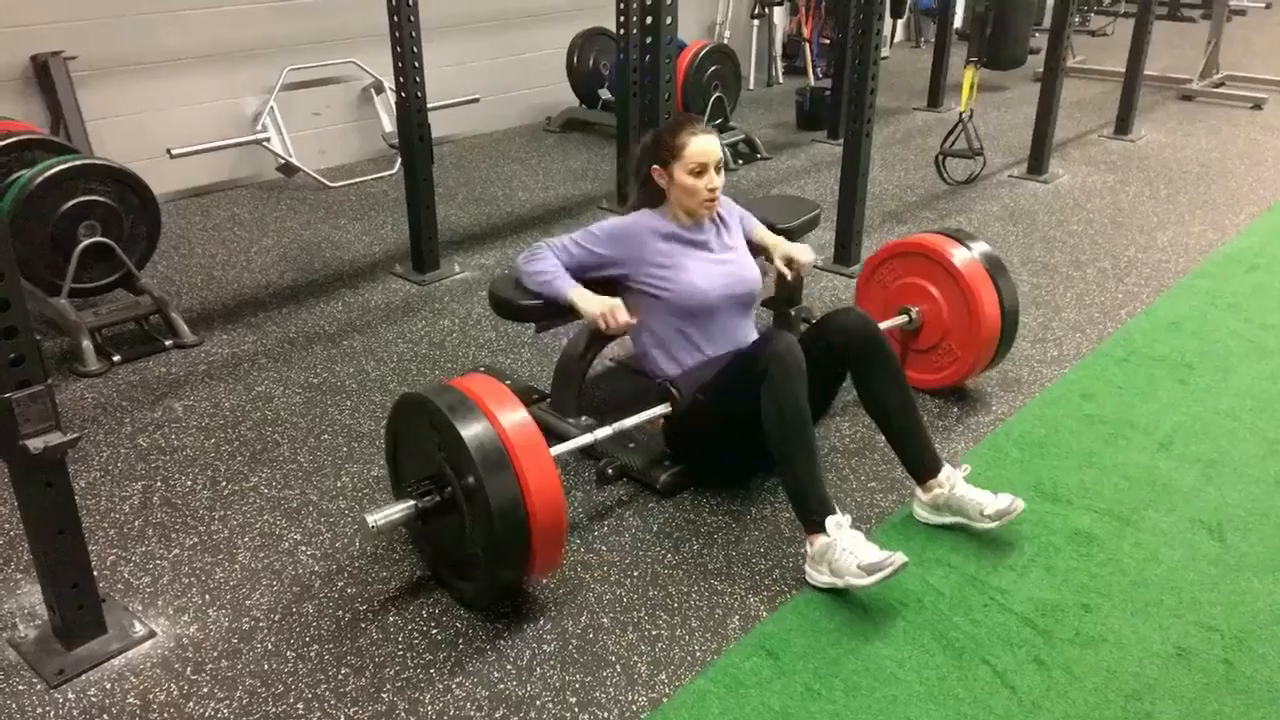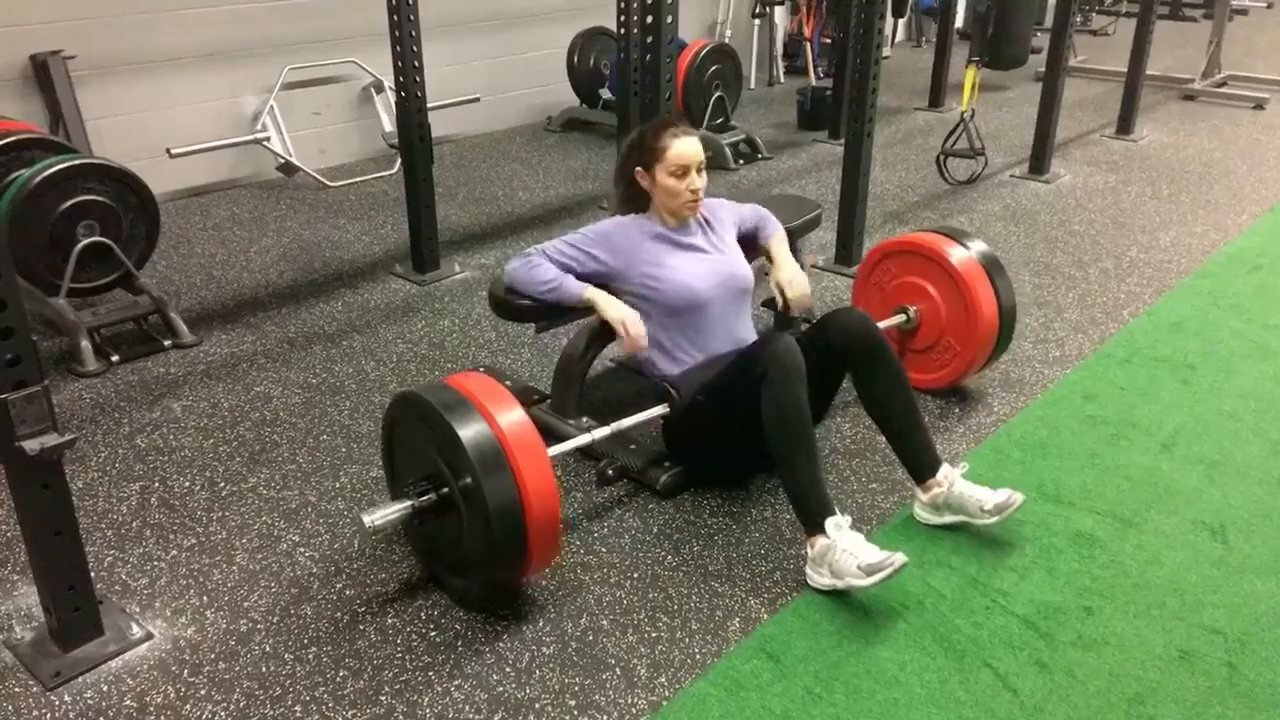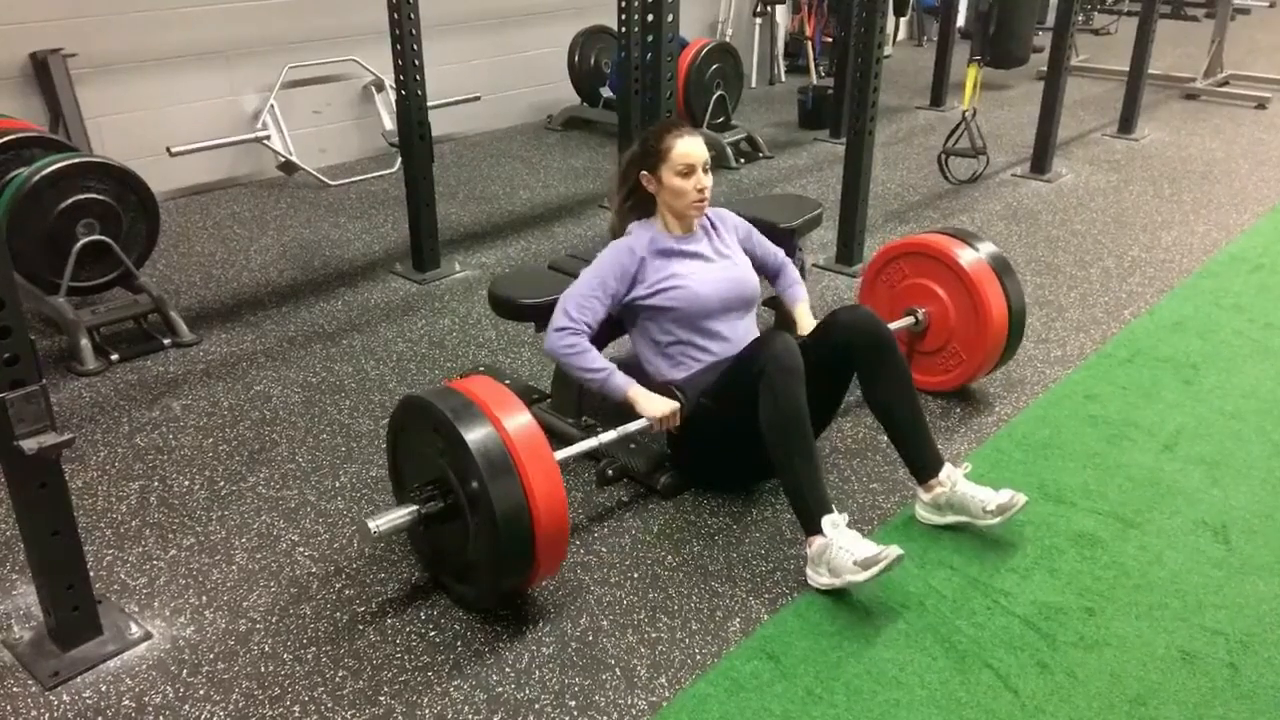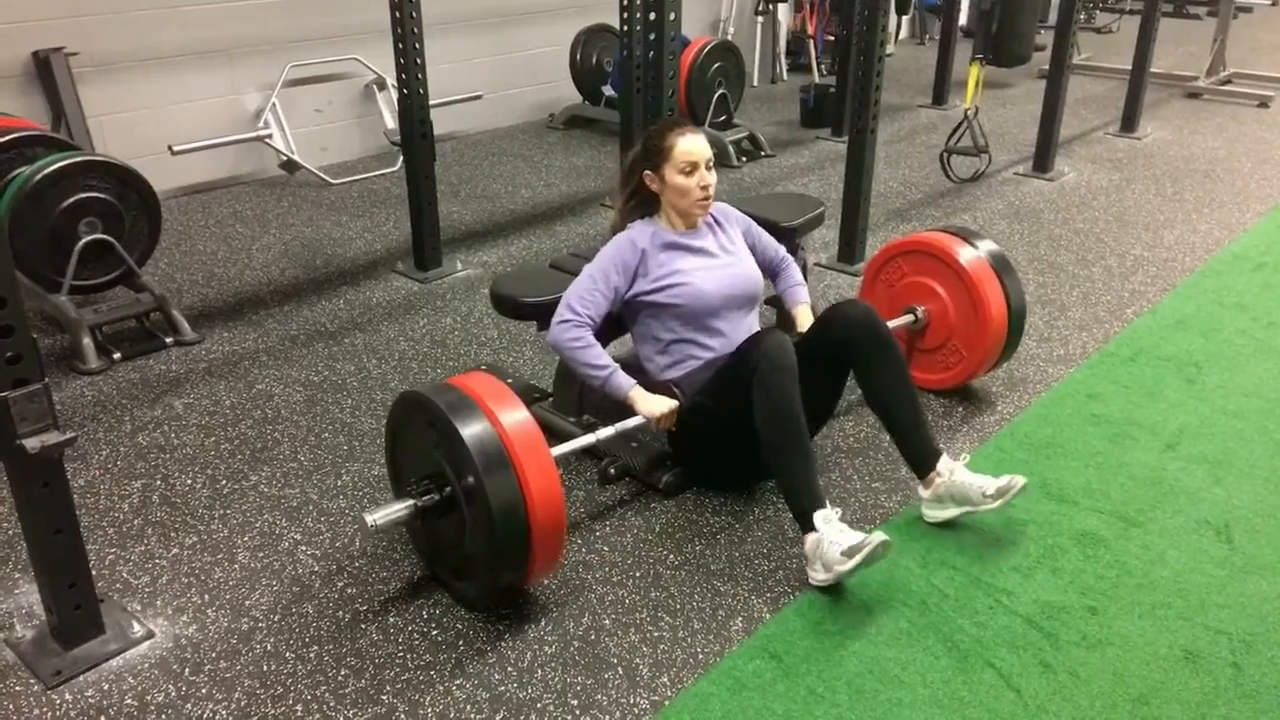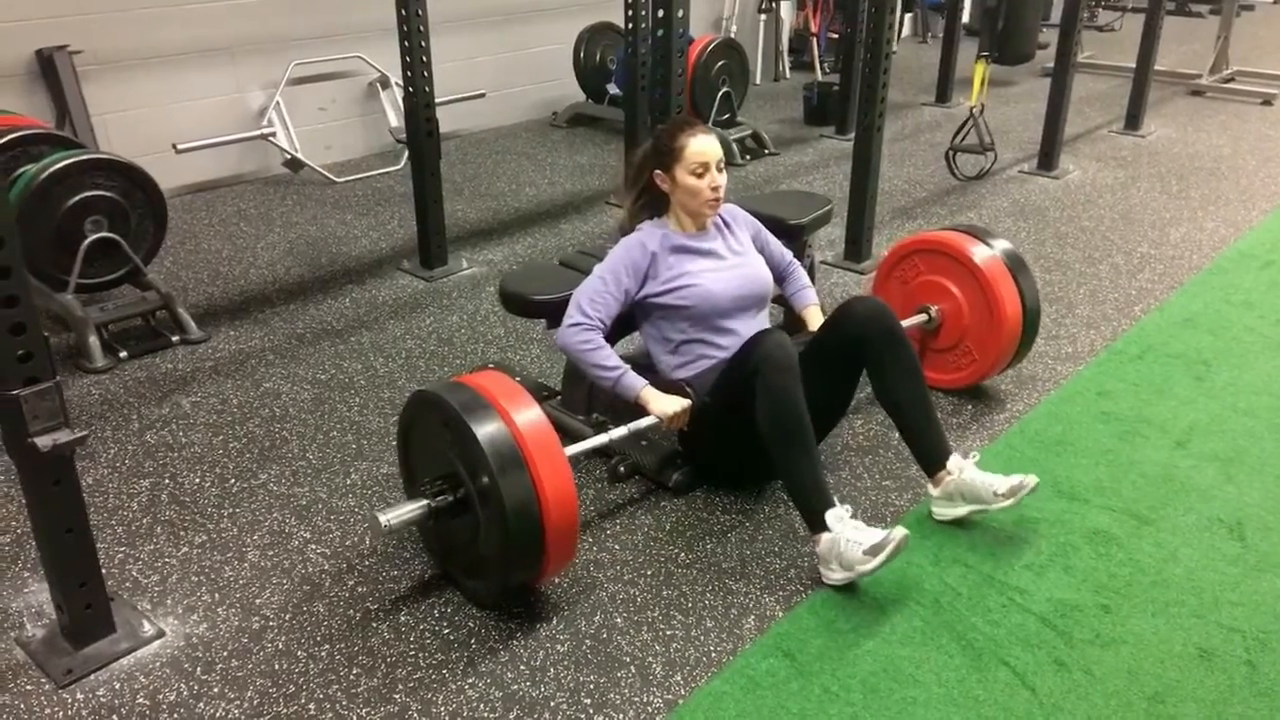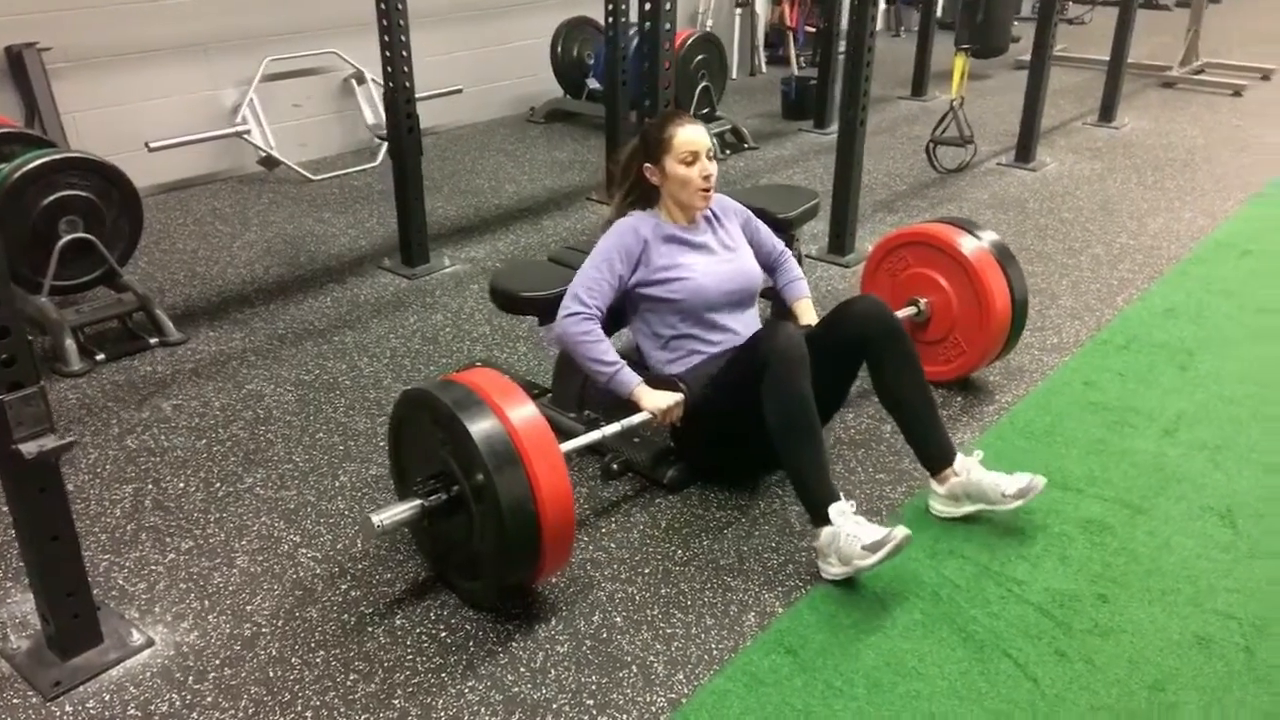
dt=0.5s
person 1, frame 1
left shoulder: (721, 213)
right shoulder: (633, 234)
right elbow: (533, 260)
left wrist: (776, 243)
right wrist: (583, 298)
left hip: (762, 400)
right hip: (698, 417)
left knee: (849, 326)
right knee: (777, 347)
left ankle: (936, 487)
right ankle: (824, 542)
person 1, frame 2
left shoulder: (714, 214)
right shoulder: (620, 237)
left elbow: (761, 217)
right elbow: (522, 268)
left wrist: (783, 260)
right wrist: (599, 296)
left hip: (763, 398)
right hip: (699, 419)
left knee: (850, 325)
right knee: (776, 348)
left ankle: (936, 485)
right ankle: (824, 544)
person 1, frame 3
left shoulder: (722, 224)
right shoulder: (632, 252)
left elbow: (780, 266)
right elbow: (563, 336)
left wrist: (806, 321)
right wrist: (638, 395)
left hip: (768, 405)
right hip: (704, 425)
left knee: (856, 325)
right knee: (775, 347)
left ankle: (938, 487)
right ankle: (824, 541)
person 1, frame 4
left shoulder: (725, 219)
right shoulder: (634, 246)
left elbow: (782, 264)
right elbow: (567, 328)
left wrist: (808, 328)
right wrist: (636, 394)
left hip: (770, 398)
right hip: (704, 421)
left knee: (851, 317)
right knee: (769, 345)
left ankle: (938, 478)
right ankle: (820, 535)
person 1, frame 5
left shoulder: (733, 220)
right shoulder: (643, 248)
left elbow: (789, 268)
right elbow: (576, 331)
left wrist: (820, 330)
right wrist: (649, 395)
left hip: (779, 398)
right hip: (716, 420)
left knee: (865, 315)
right knee: (770, 345)
left ankle: (947, 477)
right ankle: (831, 535)
person 1, frame 6
left shoulder: (724, 212)
right shoulder: (634, 235)
left elbow: (780, 258)
right elbow: (572, 321)
left wrist: (812, 324)
right wrist: (641, 392)
left hip: (773, 393)
right hip: (705, 414)
left knee: (866, 314)
right knee: (778, 338)
left ankle: (950, 476)
right ankle: (833, 530)
